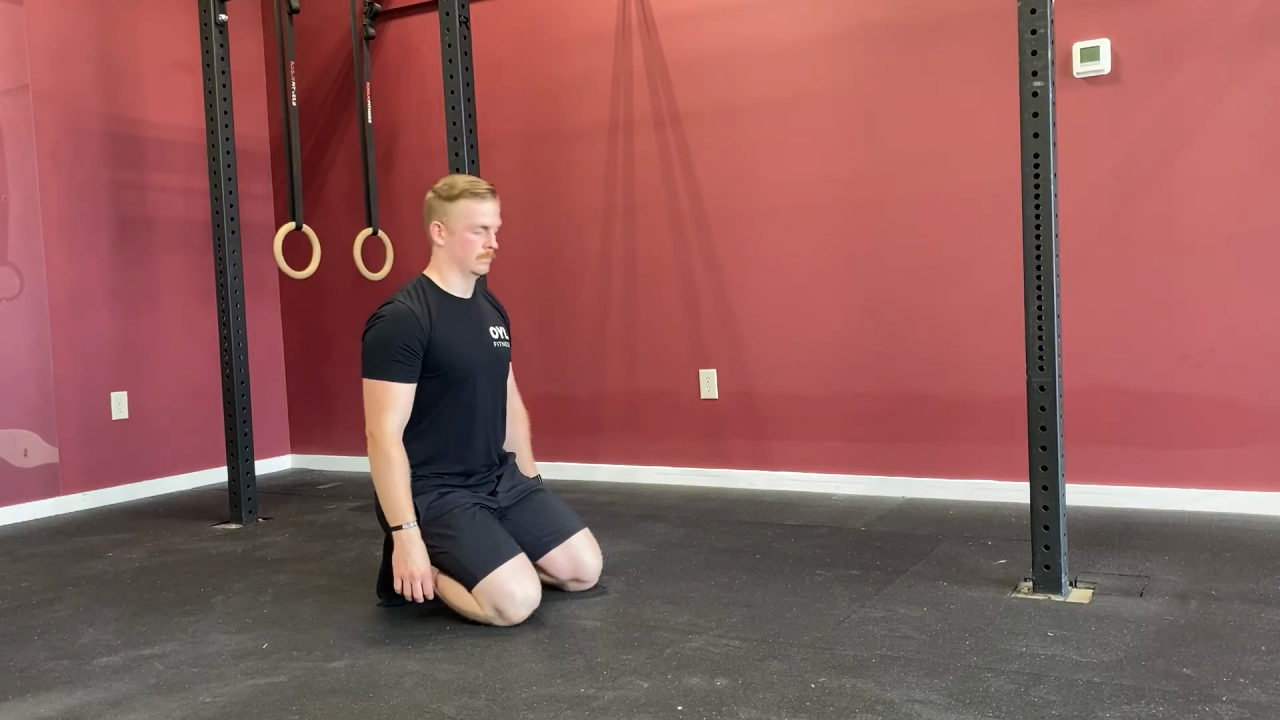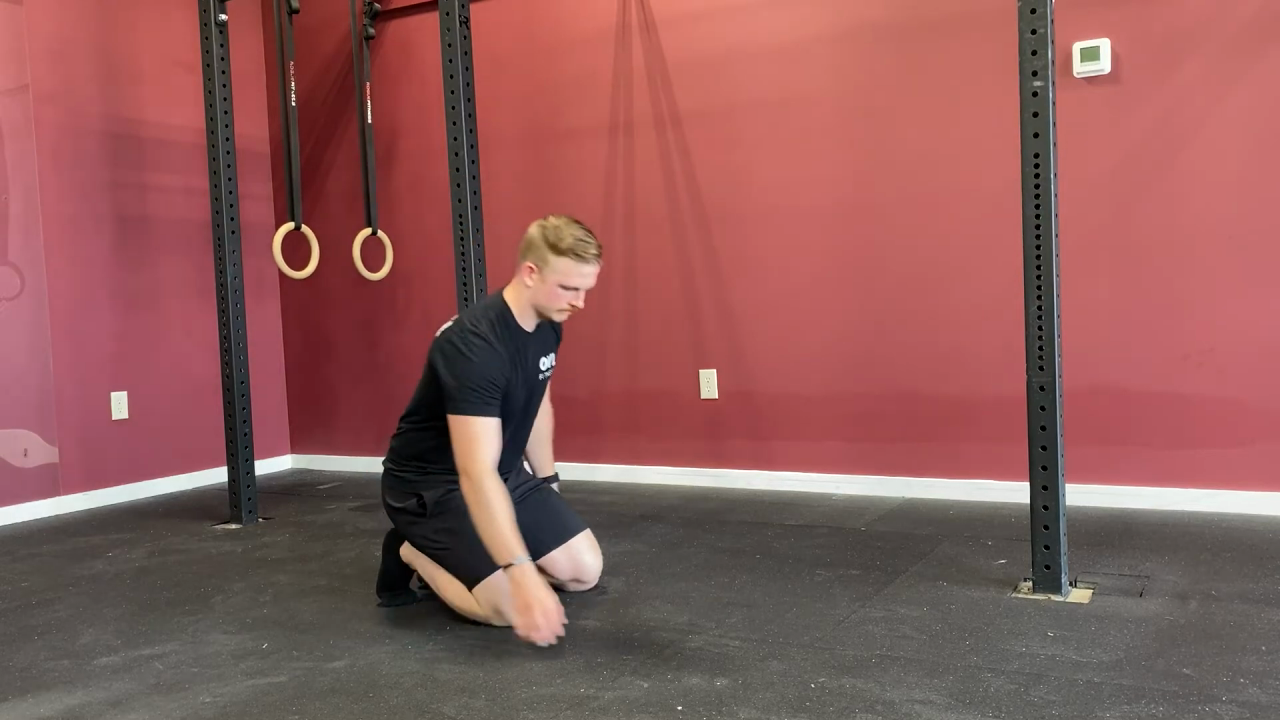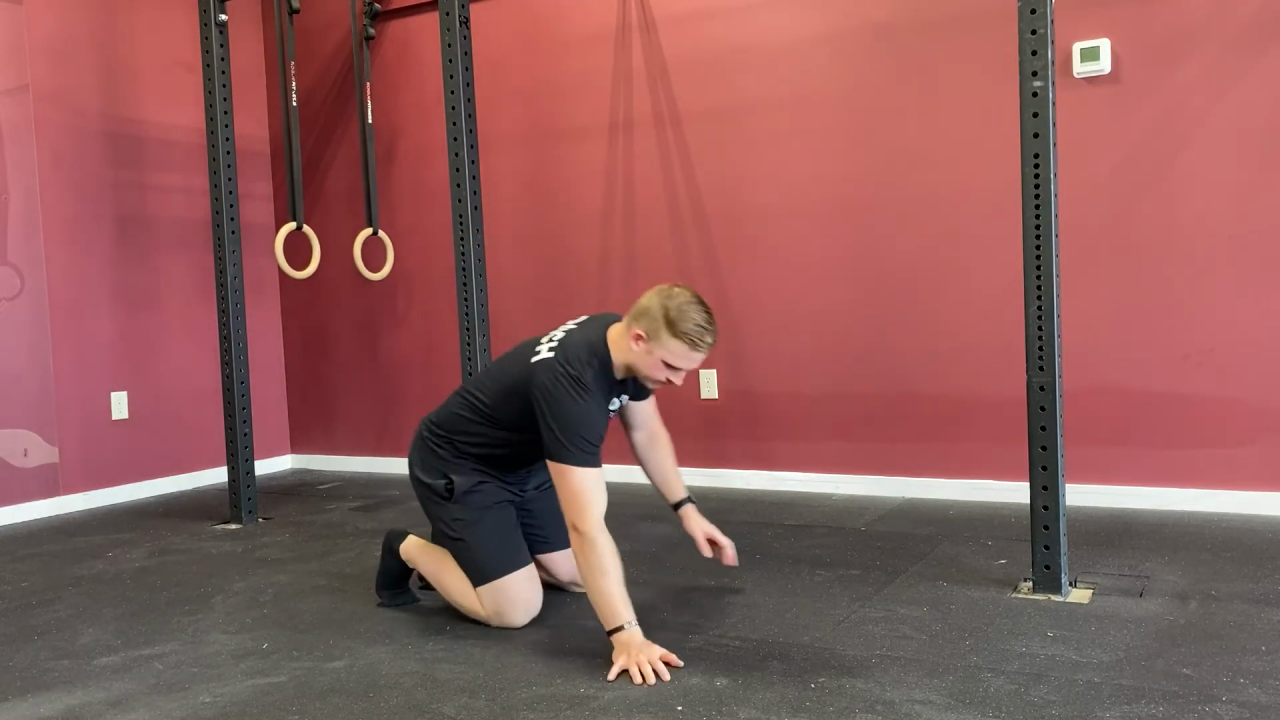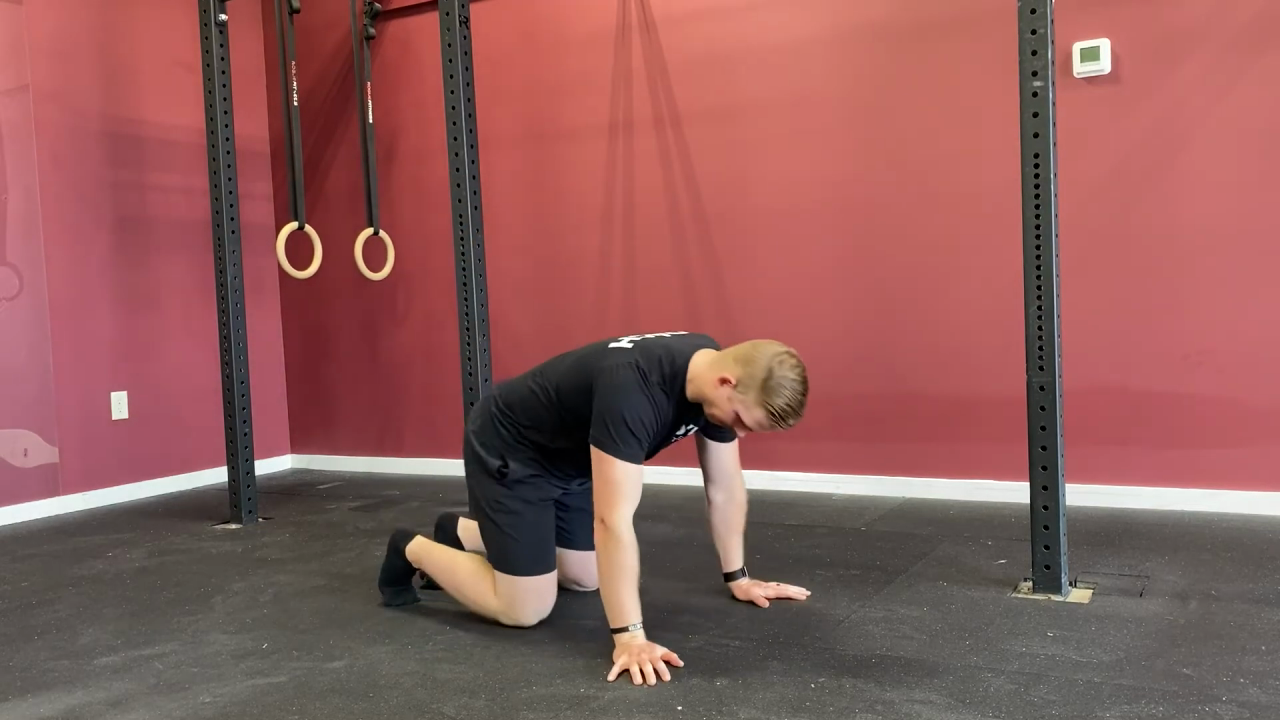
dt=0.4s
person 1, frame 1
left shoulder: (490, 307)
right shoulder: (402, 319)
right elbow: (383, 434)
left wrist: (531, 483)
right wrist: (405, 534)
left hip: (499, 477)
right hip: (432, 491)
left knee: (583, 569)
right knee: (516, 600)
left ankle: (465, 554)
right ankle: (413, 566)
person 1, frame 2
left shoulder: (547, 323)
right shoulder: (474, 344)
right elbow: (476, 474)
left wrist: (547, 488)
right wrist: (520, 574)
left hip: (503, 475)
right hip: (433, 485)
left knee: (585, 569)
right knee: (513, 602)
left ankle: (477, 544)
right ankle: (411, 555)
person 1, frame 3
left shoulder: (629, 350)
right shoulder: (570, 383)
left elbow: (647, 432)
right elbow: (586, 524)
left wrist: (687, 509)
right wrist: (625, 633)
left hip: (521, 460)
right hip: (457, 467)
left knee: (580, 578)
right knee: (515, 609)
left ankle: (452, 533)
right ankle: (413, 552)
person 1, frame 4
left shoulder: (716, 372)
right shoulder: (634, 389)
left elbow: (724, 487)
right elbow: (613, 521)
left wrist: (736, 576)
right wrist: (629, 637)
left hip: (568, 455)
right hip: (508, 449)
left knee: (584, 577)
right knee: (525, 608)
left ankle: (460, 532)
right ankle: (415, 550)
